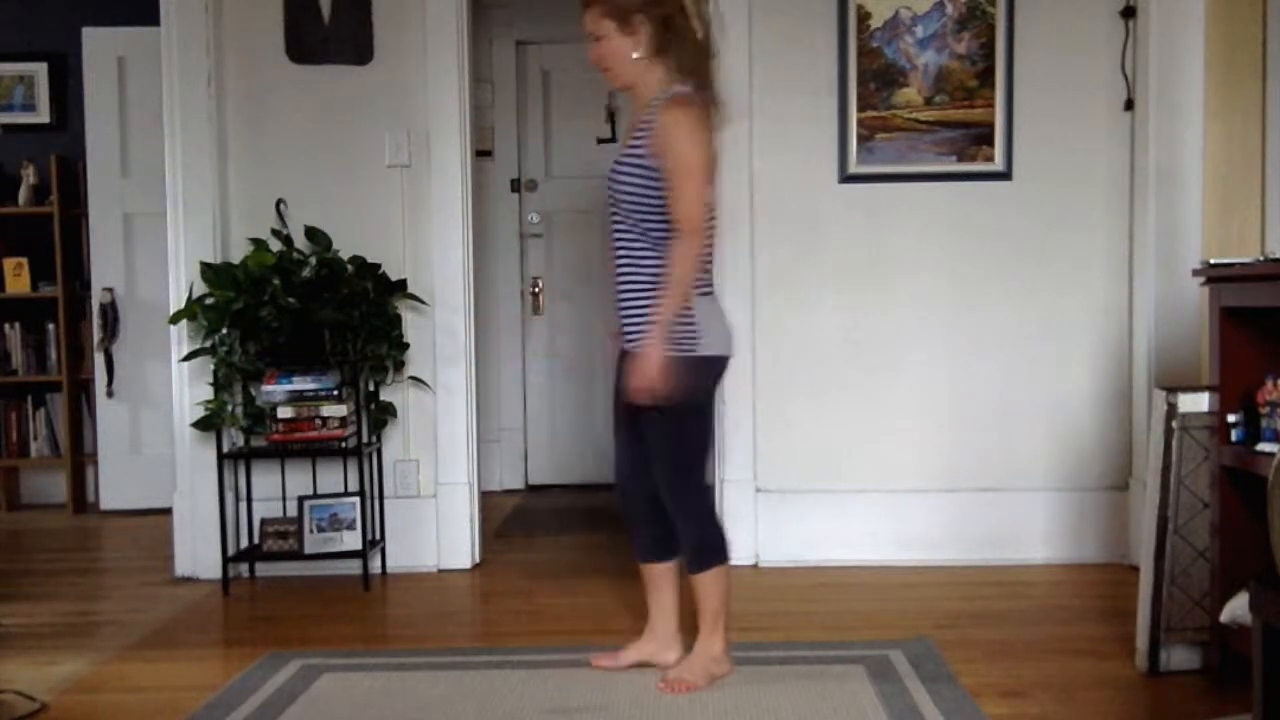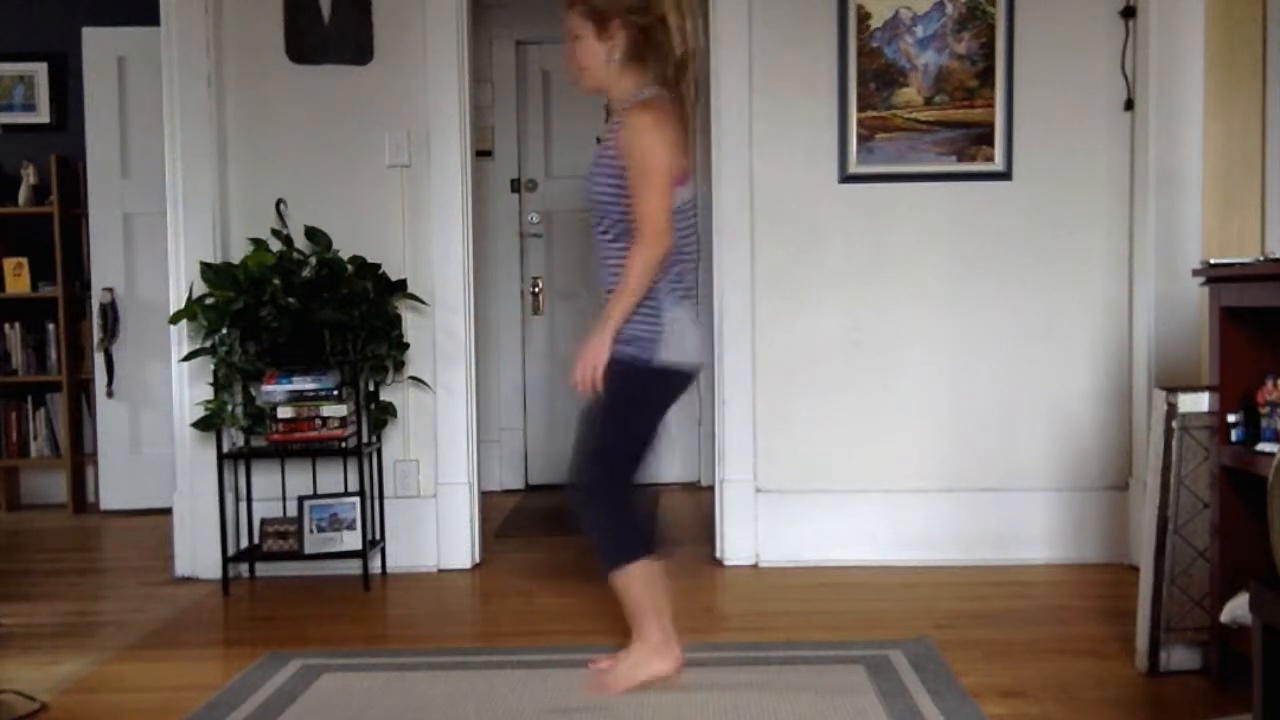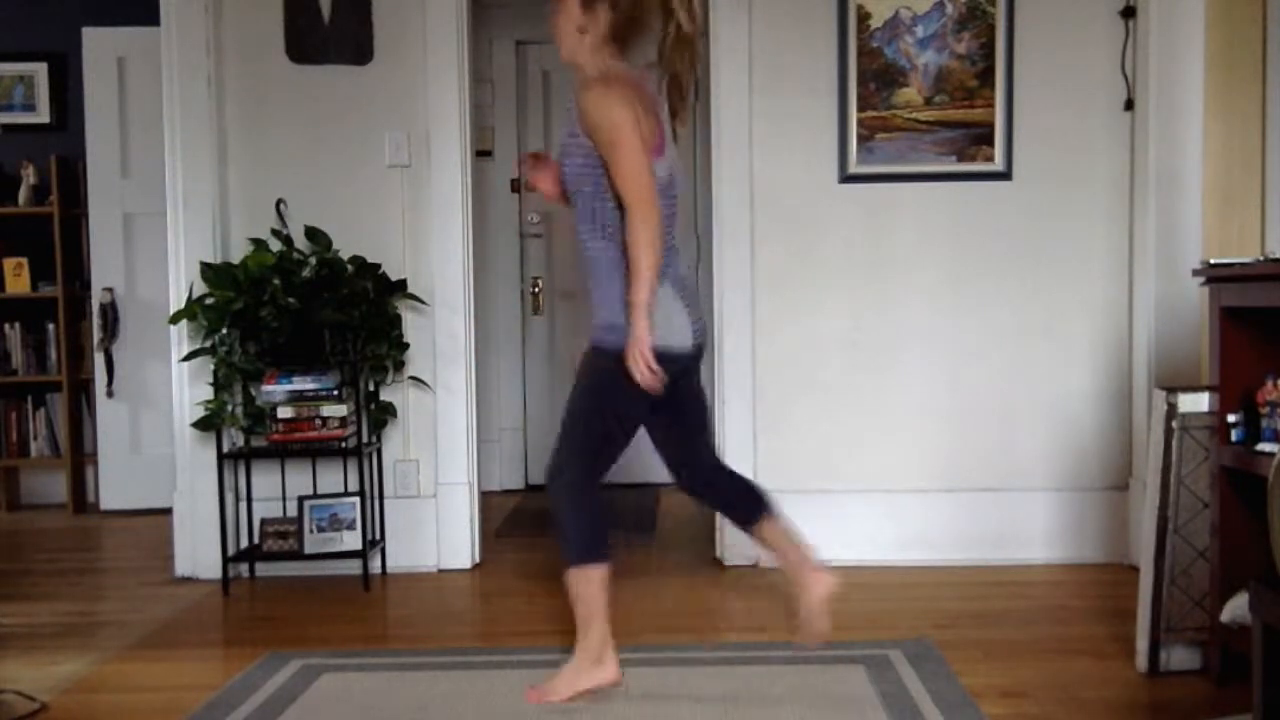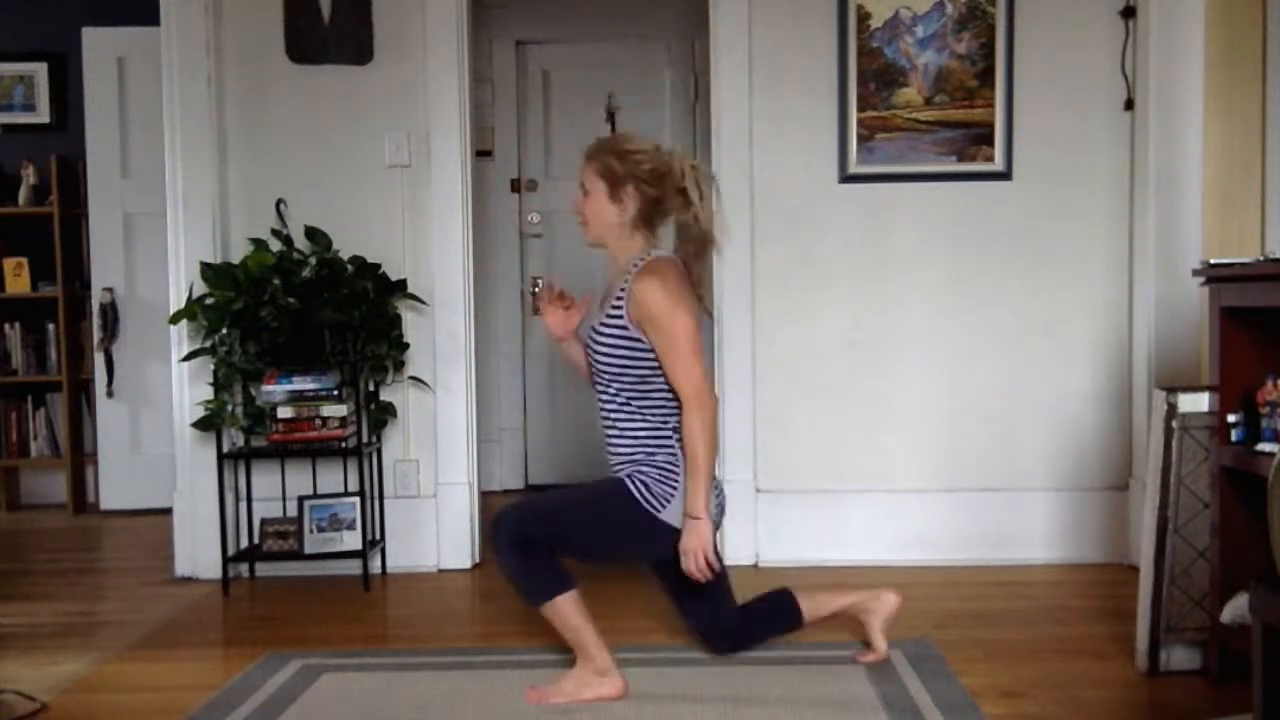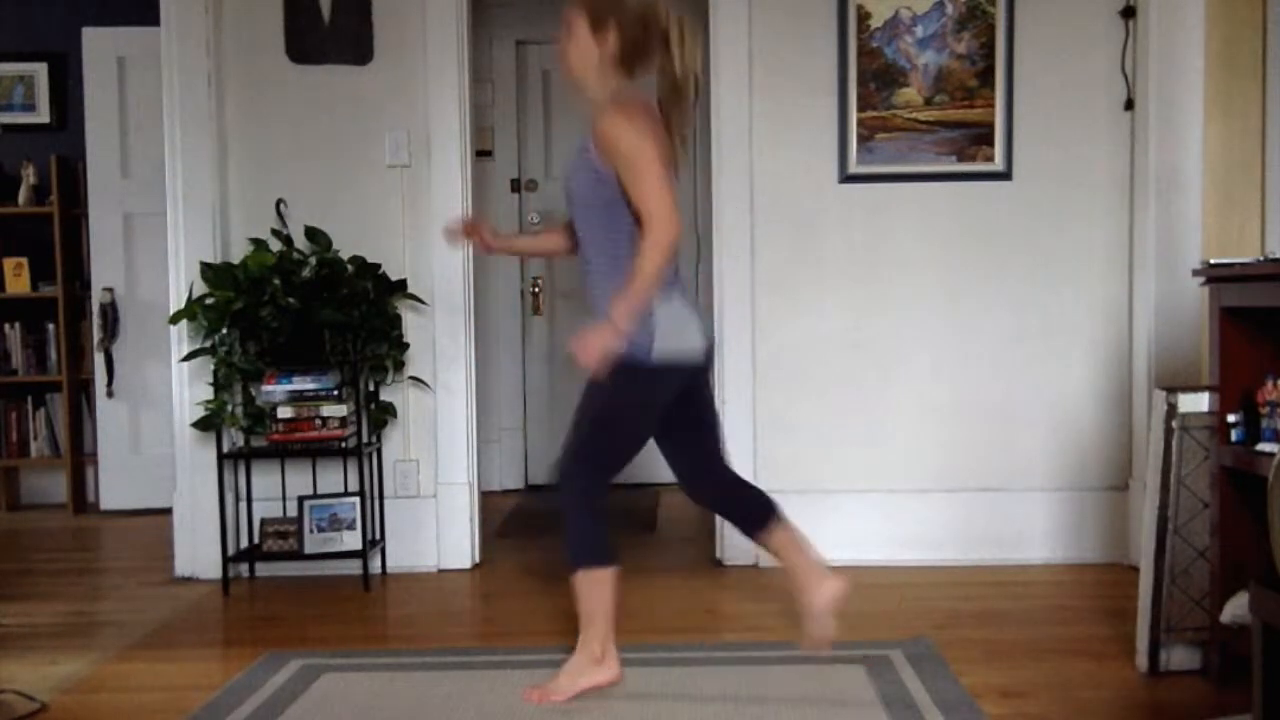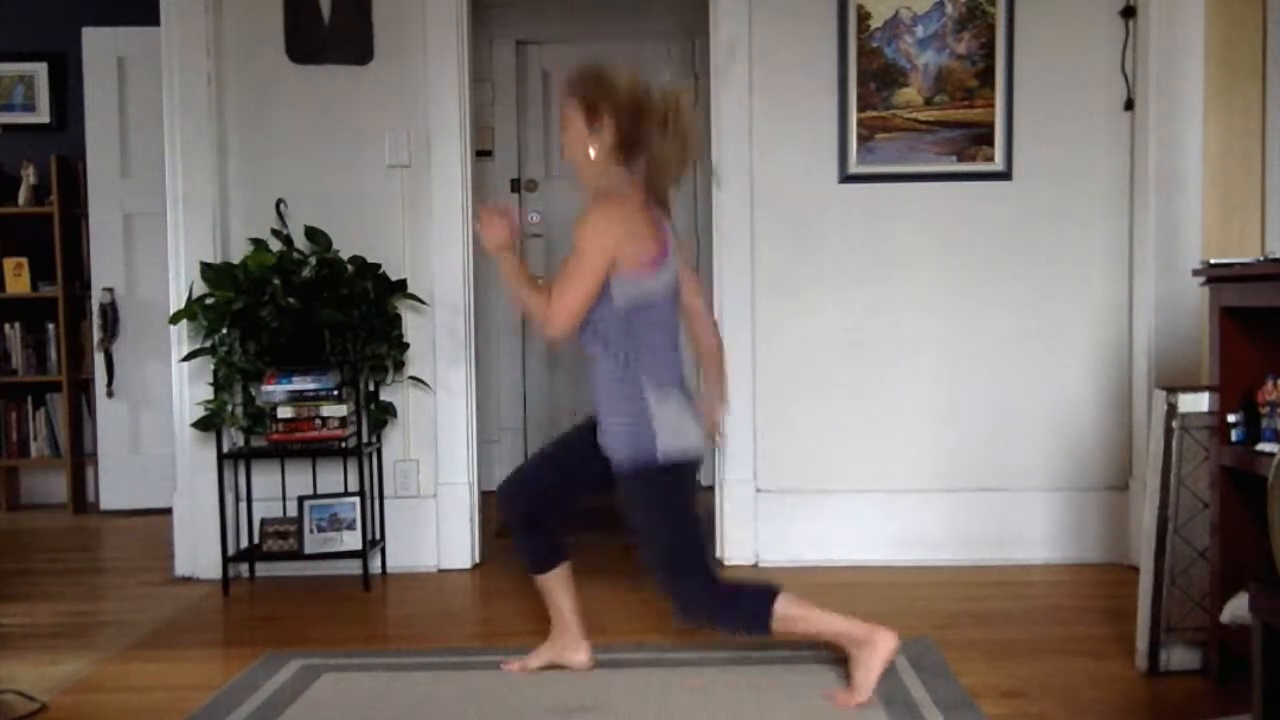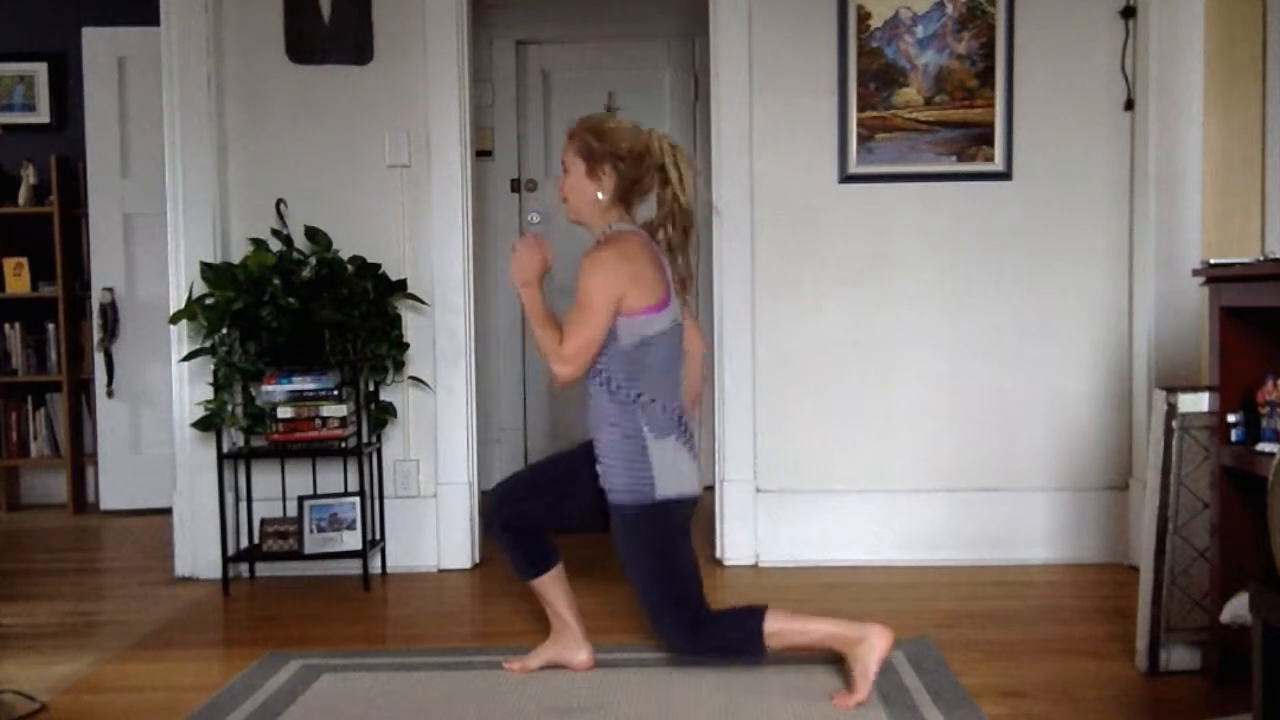
dt=0.4s
person 1, frame 1
left shoulder: (676, 115)
right shoulder: (649, 118)
left elbow: (692, 236)
left wrist: (658, 335)
left hip: (681, 338)
right hip: (650, 337)
left knee: (680, 487)
right knee: (638, 484)
left ankle: (712, 645)
right ankle: (661, 635)
person 1, frame 2
left shoulder: (642, 120)
right shoulder: (643, 117)
left elbow: (653, 240)
left wrist: (602, 335)
left hip: (650, 340)
right hip: (649, 338)
left knee: (595, 482)
right knee: (607, 484)
left ankle: (656, 645)
right ankle: (655, 637)
person 1, frame 3
left shoulder: (603, 94)
right shoulder: (637, 93)
left elbow: (644, 211)
left wrist: (638, 325)
right wrist: (560, 190)
left hip: (639, 326)
right hip: (671, 322)
left knee: (571, 478)
right knee: (697, 469)
left ankle: (595, 653)
right ankle: (808, 573)
person 1, frame 4
left shoulder: (655, 285)
right shoulder: (630, 282)
left elbow: (698, 402)
right elbow: (614, 381)
left wrist: (696, 515)
right wrist: (566, 338)
left hip: (663, 496)
right hip: (659, 493)
left knee: (513, 533)
right knee: (723, 629)
left ankle: (596, 672)
right ankle: (867, 602)
person 1, frame 5
left shoulder: (619, 118)
right shoulder: (617, 119)
left elbow: (662, 232)
right elbow: (590, 235)
left wrist: (612, 327)
right wrist: (503, 244)
left hip: (651, 344)
right hip: (669, 343)
left knee: (578, 486)
right knee: (705, 478)
left ankle: (594, 656)
right ankle: (813, 579)
person 1, frame 6
left shoulder: (606, 217)
right shoulder: (645, 212)
left elbow: (555, 322)
right elbow: (694, 306)
left wrist: (503, 252)
right wrist: (711, 391)
left hip: (647, 439)
right hip: (631, 428)
left knee: (698, 593)
right knee: (521, 500)
left ankle: (861, 639)
right ankle: (569, 639)
person 1, frame 7
left shoulder: (609, 260)
right shoulder: (648, 251)
left elbow: (566, 362)
right elbow: (692, 350)
left wrist: (530, 286)
right wrist: (672, 432)
left hip: (645, 475)
right hip: (620, 458)
left knee: (688, 632)
right knee: (505, 506)
left ankle: (859, 639)
right ankle: (569, 639)
